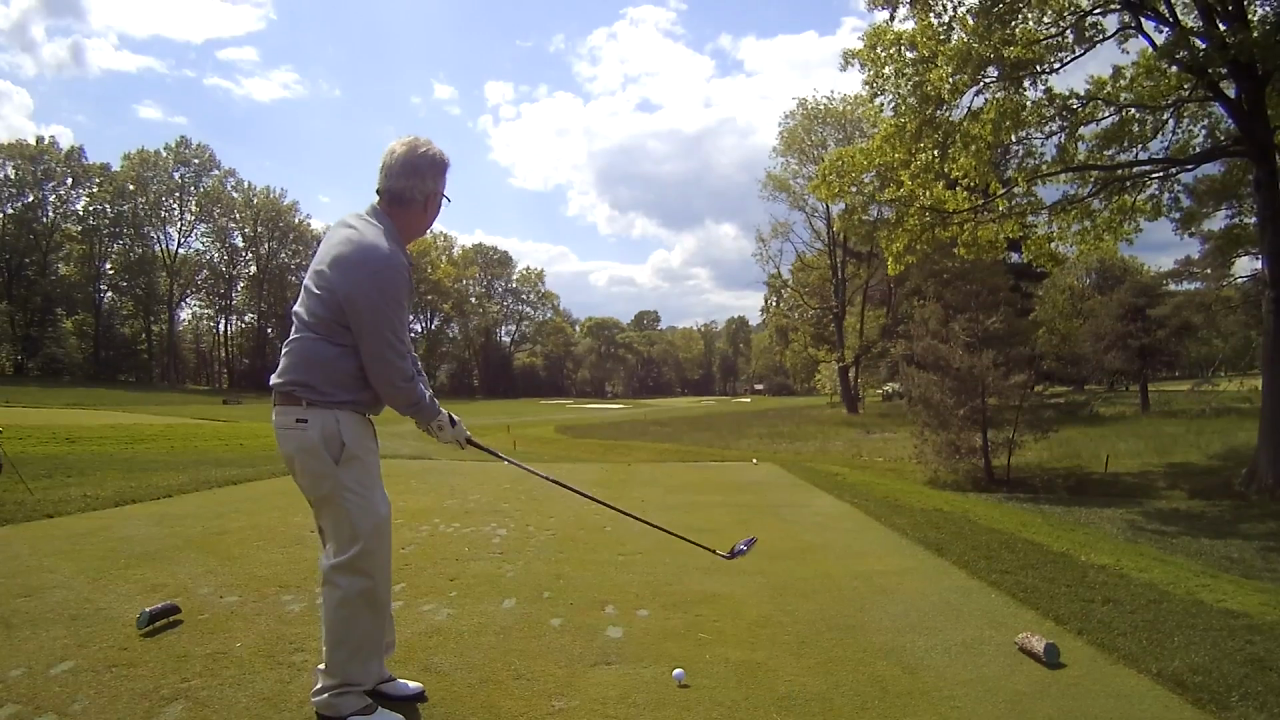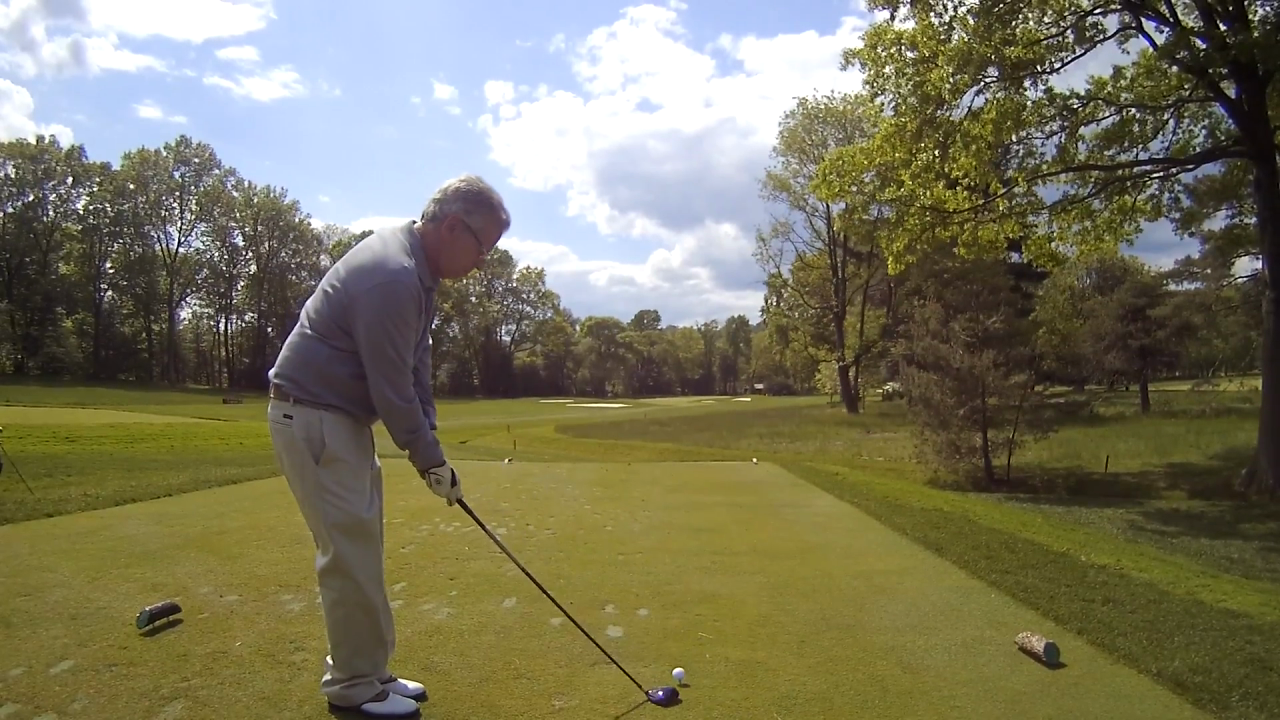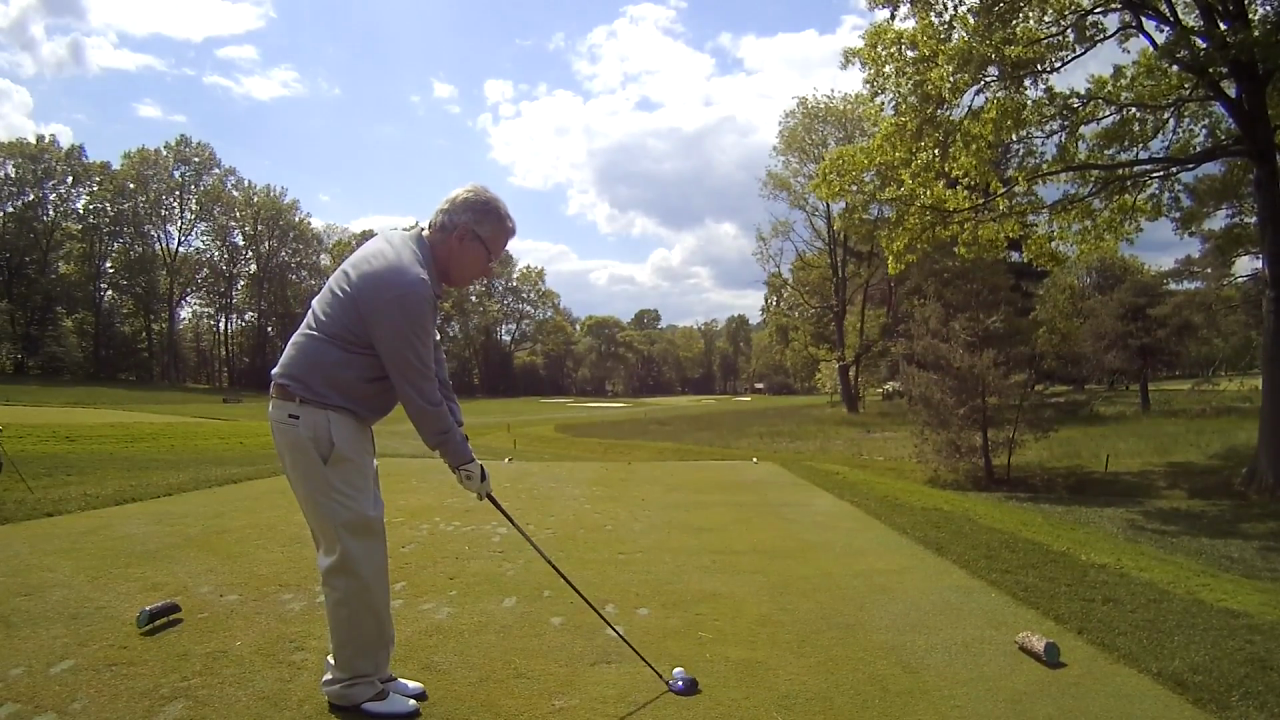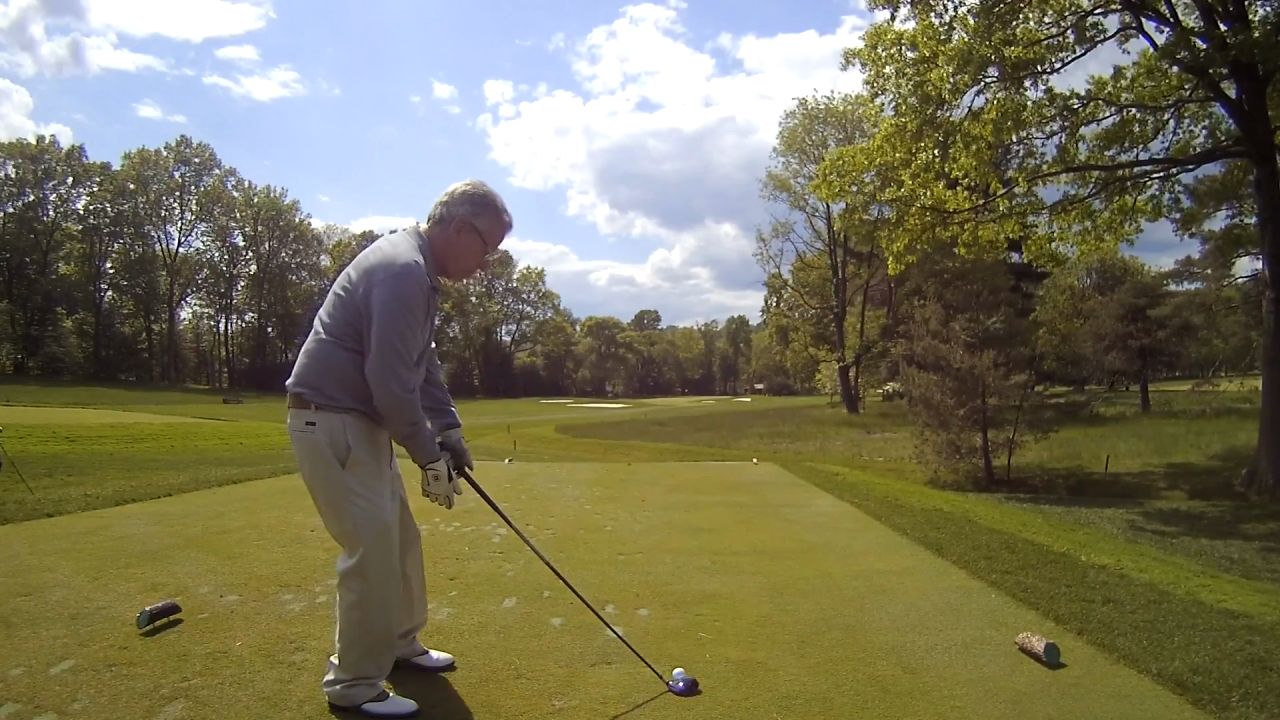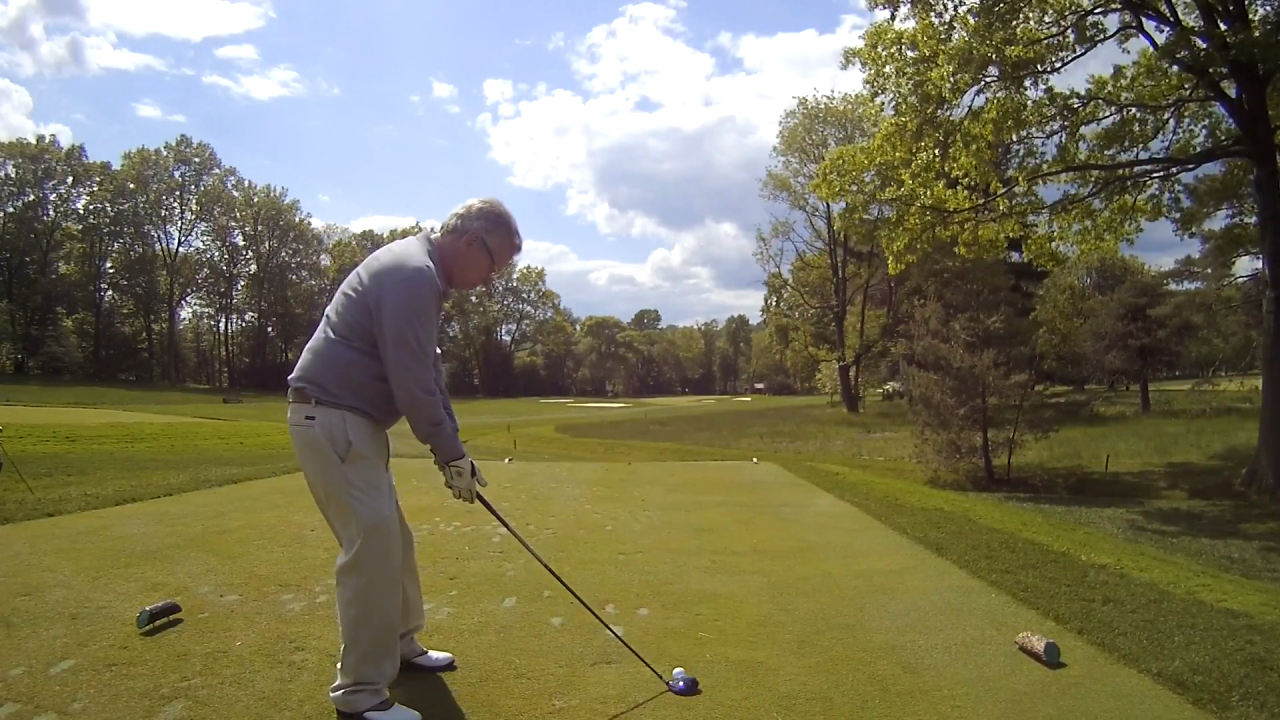
dt=1s
person 1, frame 1
left shoulder: (362, 234)
right shoulder: (378, 260)
left elbow: (394, 345)
right elbow: (391, 372)
left wrist: (429, 401)
right wrist: (432, 415)
left hip: (329, 414)
right hip: (323, 419)
left knee: (361, 545)
right knee: (360, 550)
left ankle: (365, 671)
person 1, frame 2
left shoulder: (413, 265)
right shoulder: (391, 277)
left elbow: (416, 365)
right elbow: (392, 389)
left wrist: (430, 441)
right wrist: (430, 461)
left hip: (340, 415)
right hip: (312, 416)
left knee: (361, 545)
right knee: (350, 550)
left ankle: (364, 670)
person 1, frame 3
left shoulder: (408, 253)
right shoulder: (405, 284)
left elbow: (432, 366)
right elbow: (418, 390)
left wrist: (460, 440)
right wrist: (460, 458)
left hip: (333, 413)
right hip: (316, 416)
left knee: (361, 544)
right knee: (354, 549)
left ankle: (365, 670)
person 1, frame 4
left shoulder: (413, 264)
right shoulder: (403, 271)
left elbow: (421, 361)
right elbow: (391, 381)
left wrist: (448, 427)
right wrist: (429, 458)
left hip: (357, 422)
right hip: (332, 422)
left knee: (399, 537)
right knee: (372, 550)
left ankle: (400, 643)
person 1, frame 5
left shoulder: (421, 271)
right shoulder: (414, 275)
left elbow: (426, 367)
right elbow: (413, 384)
left wrist: (451, 439)
right wrist: (452, 455)
left hip: (351, 418)
right hip: (331, 418)
left knee: (390, 539)
right knee: (373, 548)
left ankle: (399, 644)
